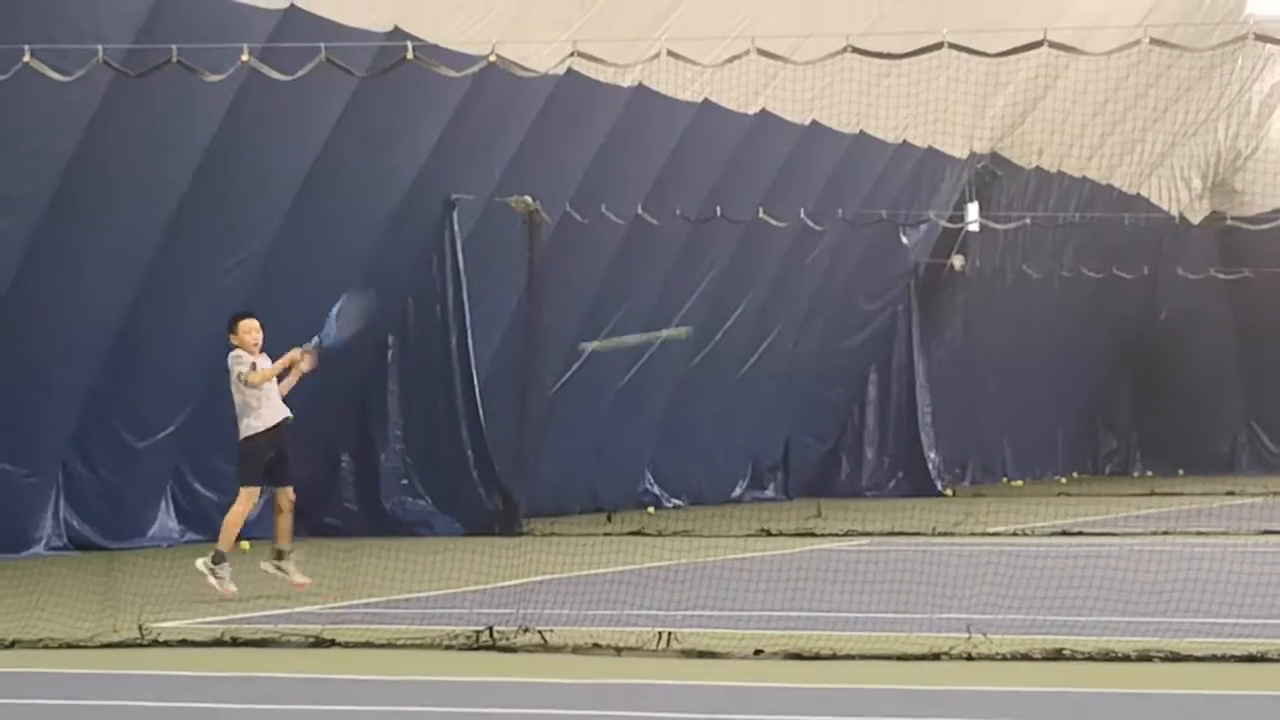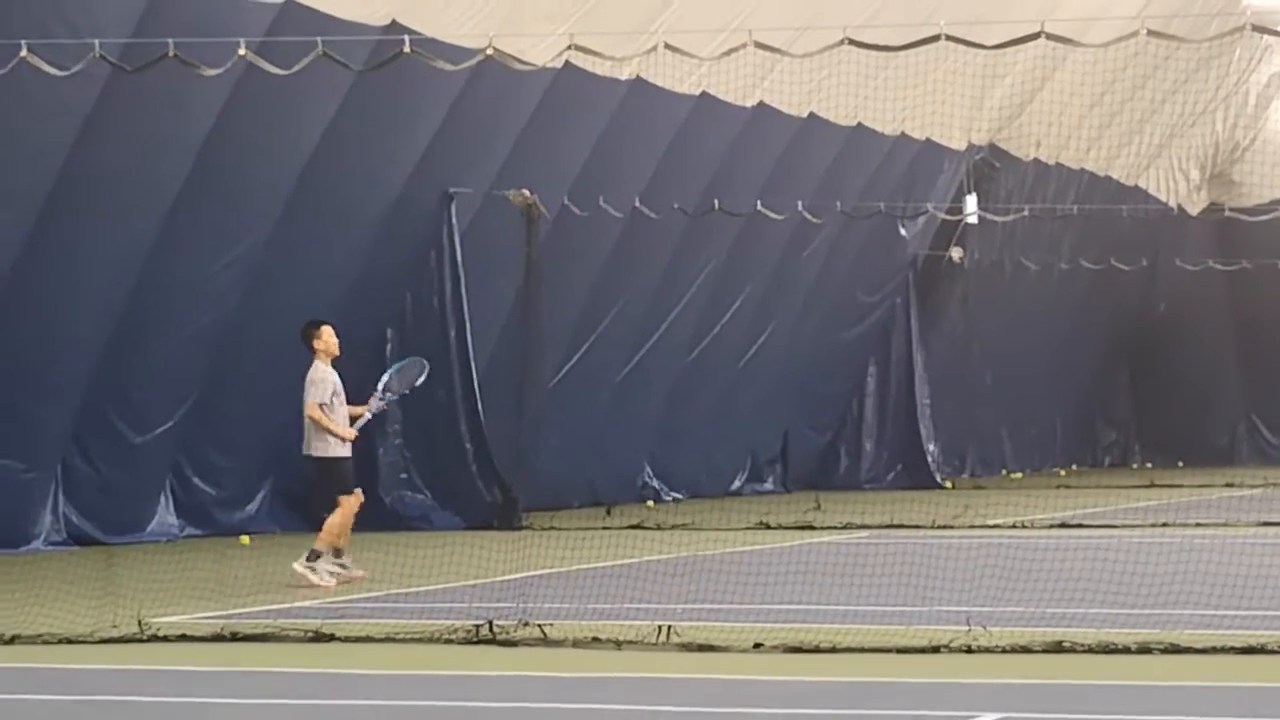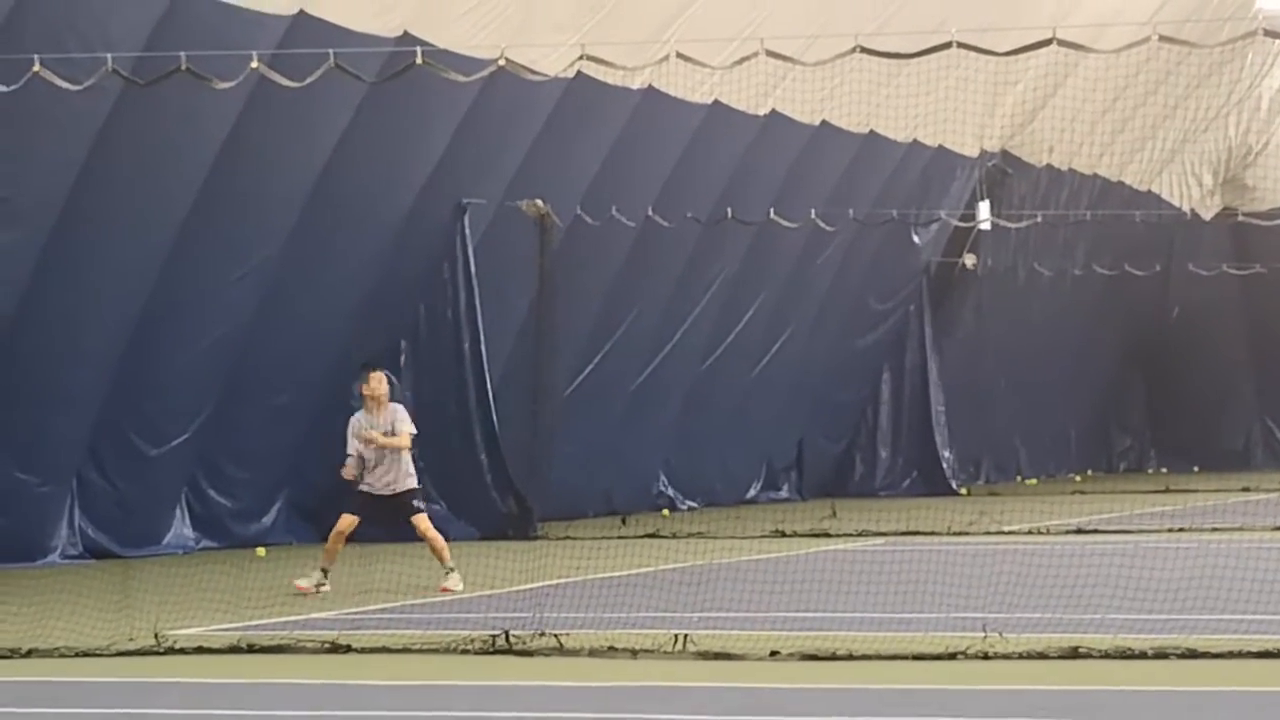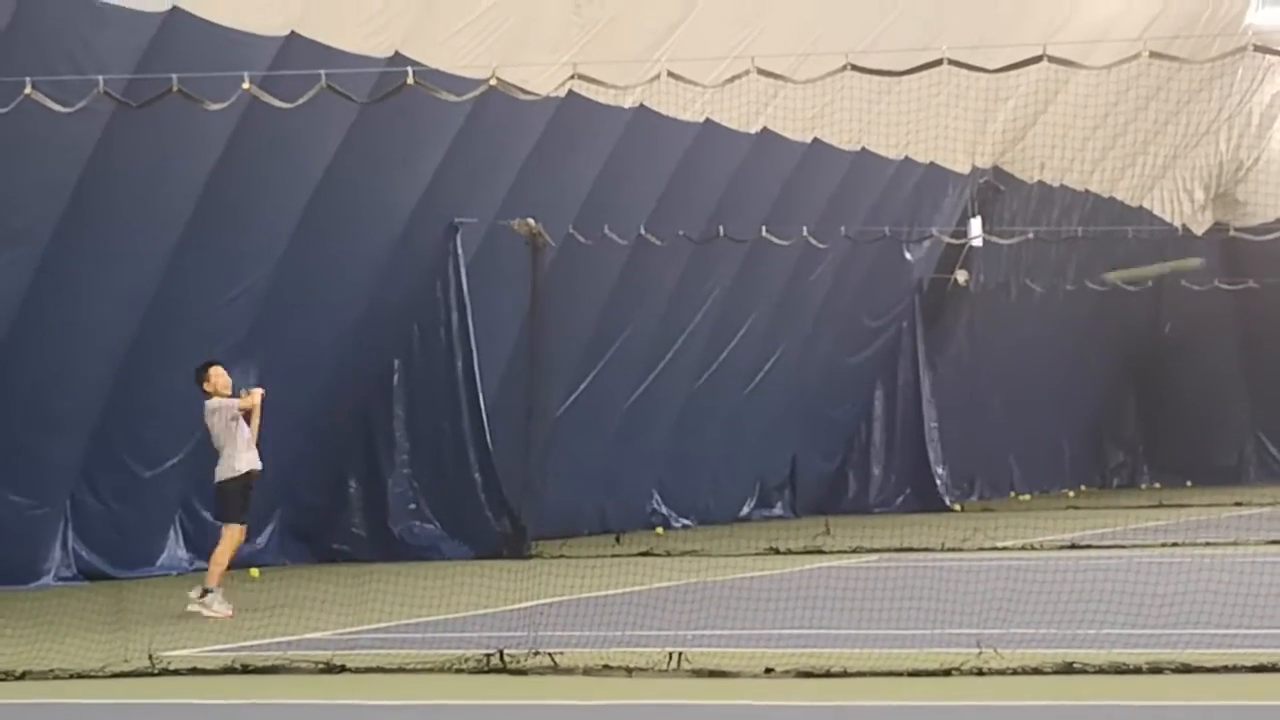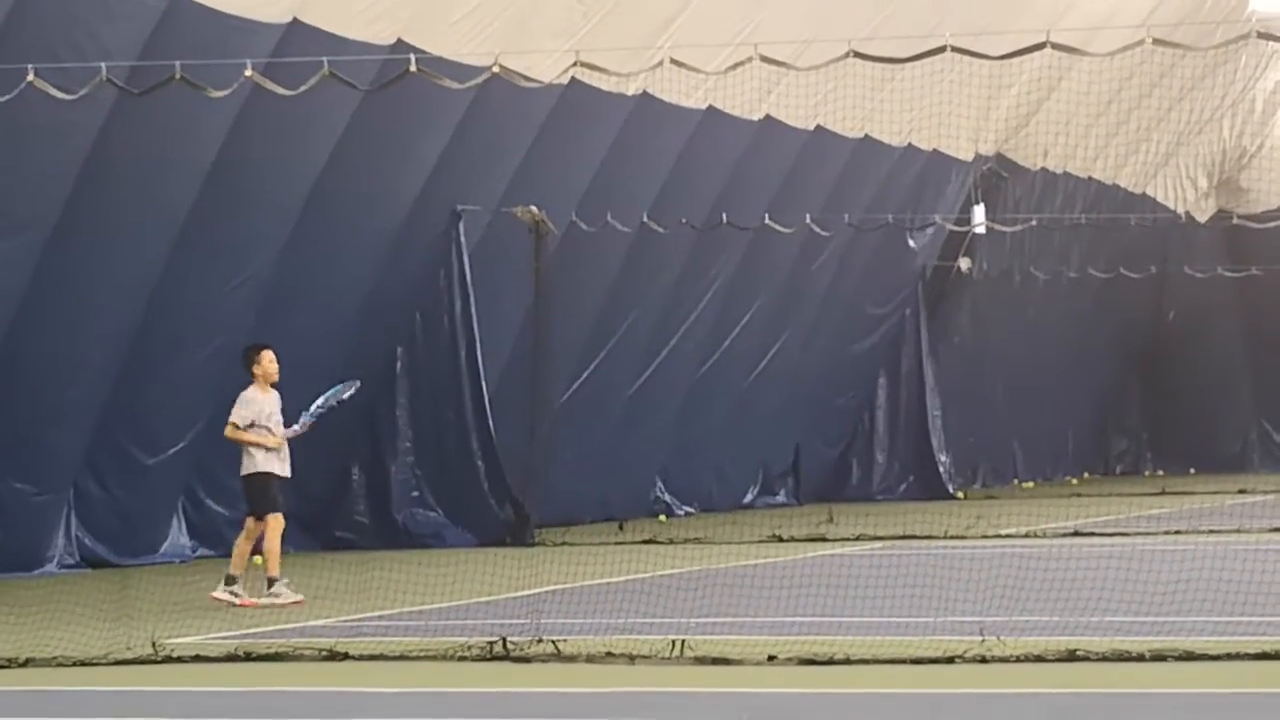
dt=1s
person 1, frame 1
left shoulder: (265, 361)
right shoulder: (236, 358)
right elbow: (257, 379)
left wrist: (297, 370)
right wrist: (285, 360)
left hip: (275, 434)
right hip: (255, 435)
left knee: (286, 501)
right knee: (248, 499)
left ankle: (281, 560)
right ankle: (216, 562)
person 1, frame 2
left shoulder: (330, 373)
right shoulder: (319, 374)
right elbow: (312, 411)
left wrist: (365, 409)
right wrist: (340, 431)
left hip: (337, 451)
right hip: (327, 451)
left knee: (356, 499)
right knee: (347, 505)
left ankle: (336, 557)
right ankle: (312, 562)
person 1, frame 3
left shoulder: (396, 411)
right shoulder: (356, 421)
left elbow: (405, 442)
right elbow: (354, 457)
left wrist: (381, 440)
right wrist: (350, 471)
left hip: (402, 484)
right hip: (369, 486)
left knee: (425, 528)
right knee: (341, 528)
left ankle: (451, 573)
right ankle: (322, 576)
person 1, frame 4
left shoulder: (228, 408)
right shoulder: (212, 405)
left elbow: (249, 440)
right elbow: (252, 402)
left wrist: (253, 404)
right wrist: (256, 394)
left hip: (242, 476)
right hip: (233, 478)
left knee: (237, 537)
right knee: (231, 538)
left ankle: (208, 594)
right ankle: (207, 595)
person 1, frame 5
left shoulder: (275, 396)
right shoulder: (247, 398)
right elbow: (230, 432)
left wrist: (294, 430)
right wrist: (264, 441)
left hip: (275, 470)
right hip: (258, 470)
left knee: (253, 529)
right knee: (275, 523)
left ankle: (230, 586)
right ankle: (275, 587)
